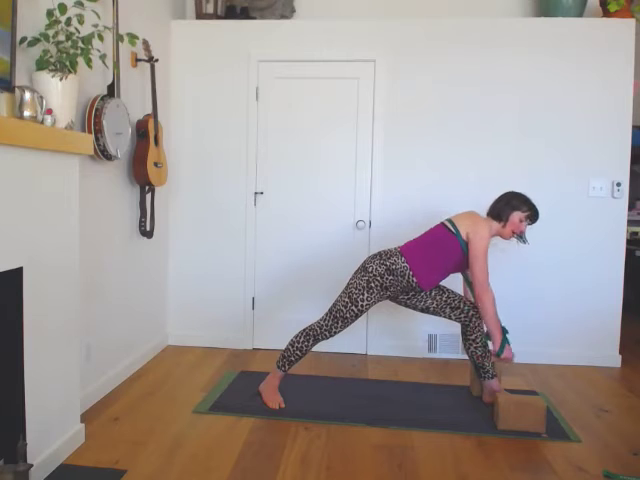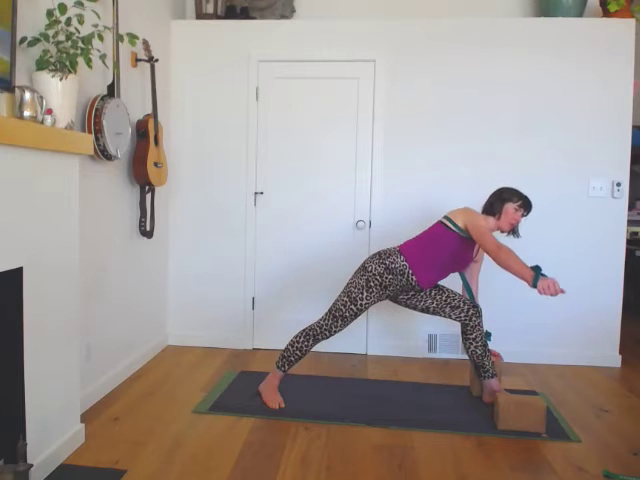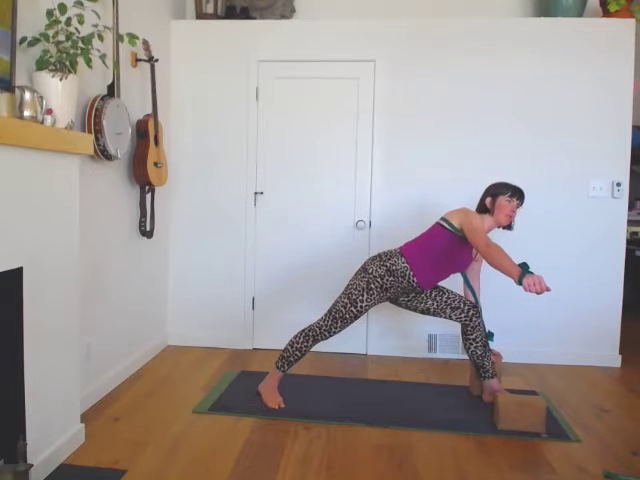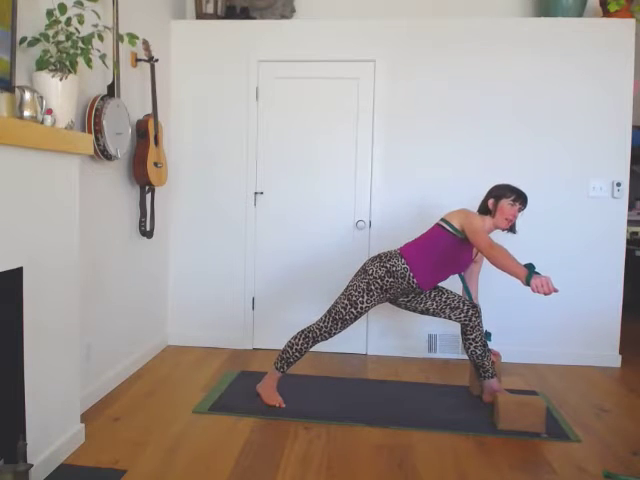
dt=0.7s
person 1, frame 1
left shoulder: (478, 243)
right shoulder: (477, 224)
left elbow: (472, 295)
right elbow: (483, 289)
left wrist: (481, 343)
right wrist: (499, 340)
left hip: (408, 287)
right hip: (385, 270)
left knee: (470, 312)
right knee: (329, 325)
left ankle: (490, 386)
right ankle: (271, 382)
person 1, frame 2
left shoulder: (478, 248)
right shoulder: (470, 217)
left elbow: (469, 298)
right elbow: (498, 251)
left wrist: (479, 343)
right wrist: (534, 277)
left hip: (410, 287)
right hip: (386, 270)
left knee: (470, 312)
right knee: (329, 325)
left ankle: (490, 386)
right ankle: (271, 381)
person 1, frame 3
left shoulder: (476, 251)
right shoulder: (466, 216)
left elbow: (472, 299)
right elbow: (489, 248)
left wrist: (482, 344)
right wrist: (521, 275)
left hip: (411, 289)
right hip: (387, 271)
left knee: (469, 312)
right knee: (328, 325)
left ankle: (490, 386)
right ankle: (270, 381)
person 1, frame 4
left shoulder: (476, 253)
right shoulder: (467, 218)
left elbow: (471, 300)
right elbow: (492, 250)
left wrist: (481, 344)
right wrist: (528, 276)
left hip: (410, 290)
right hip: (386, 272)
left knee: (469, 312)
right knee: (327, 326)
left ankle: (490, 386)
right ankle: (269, 381)
